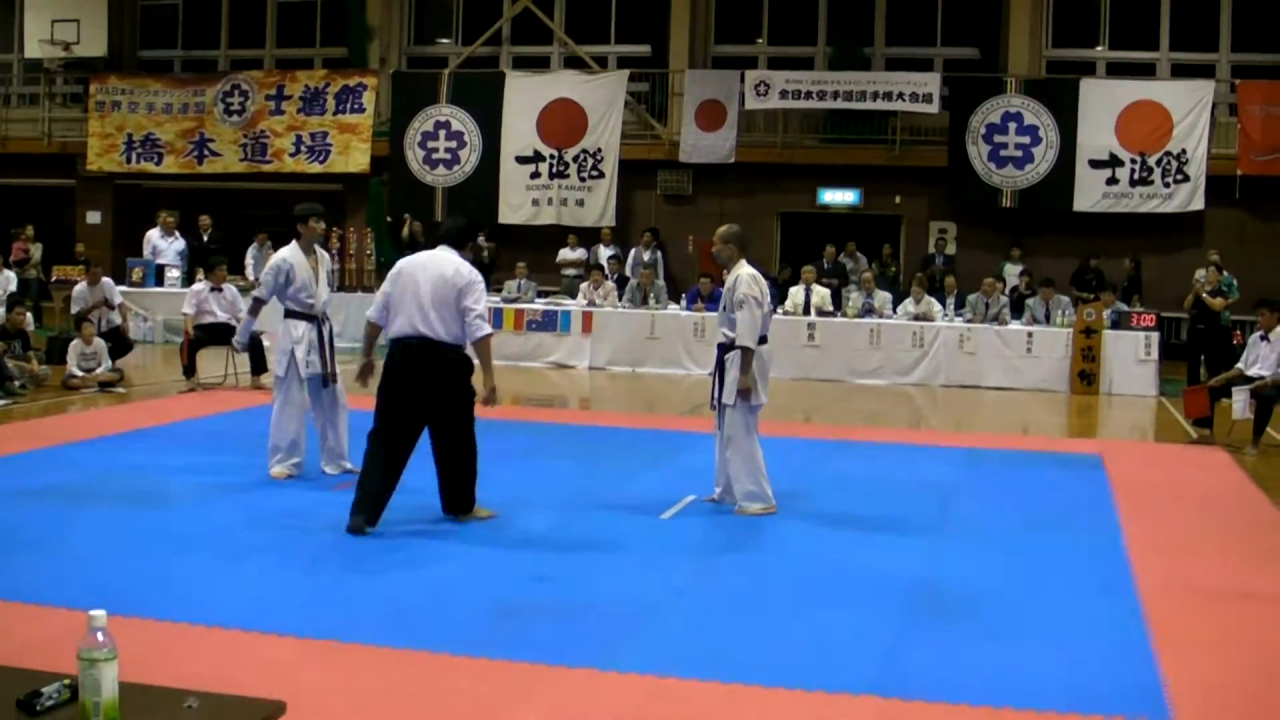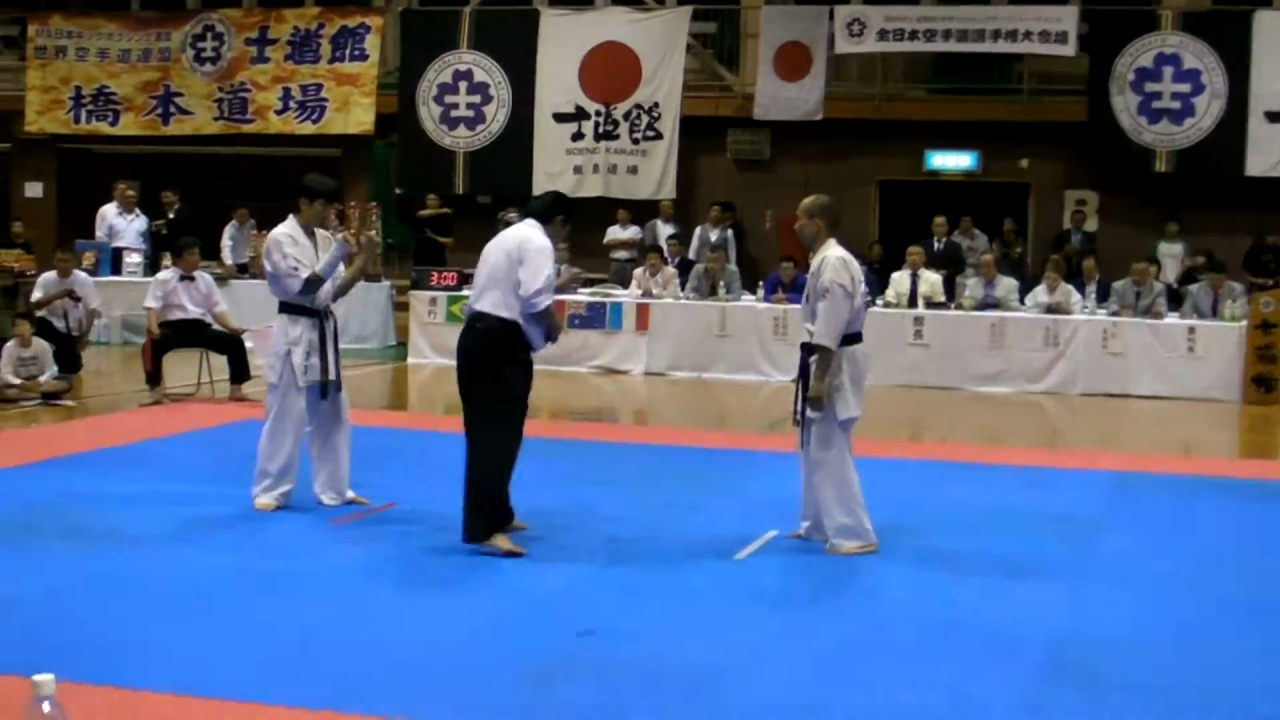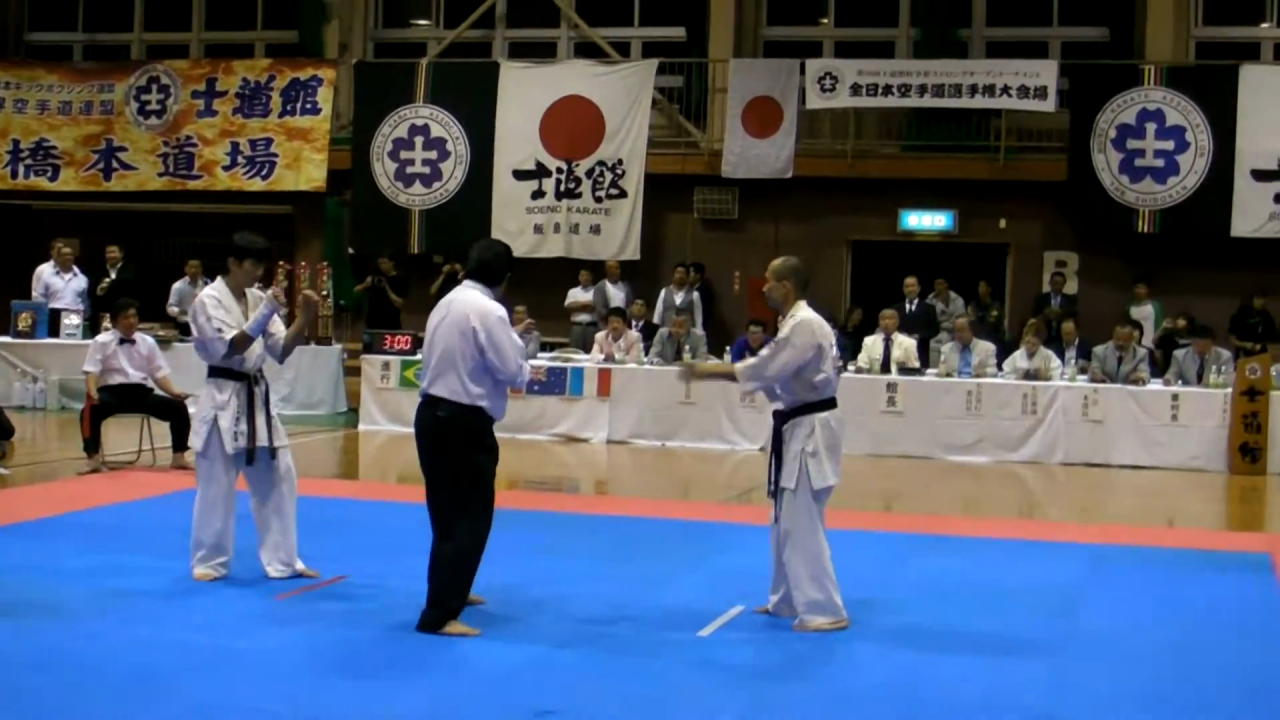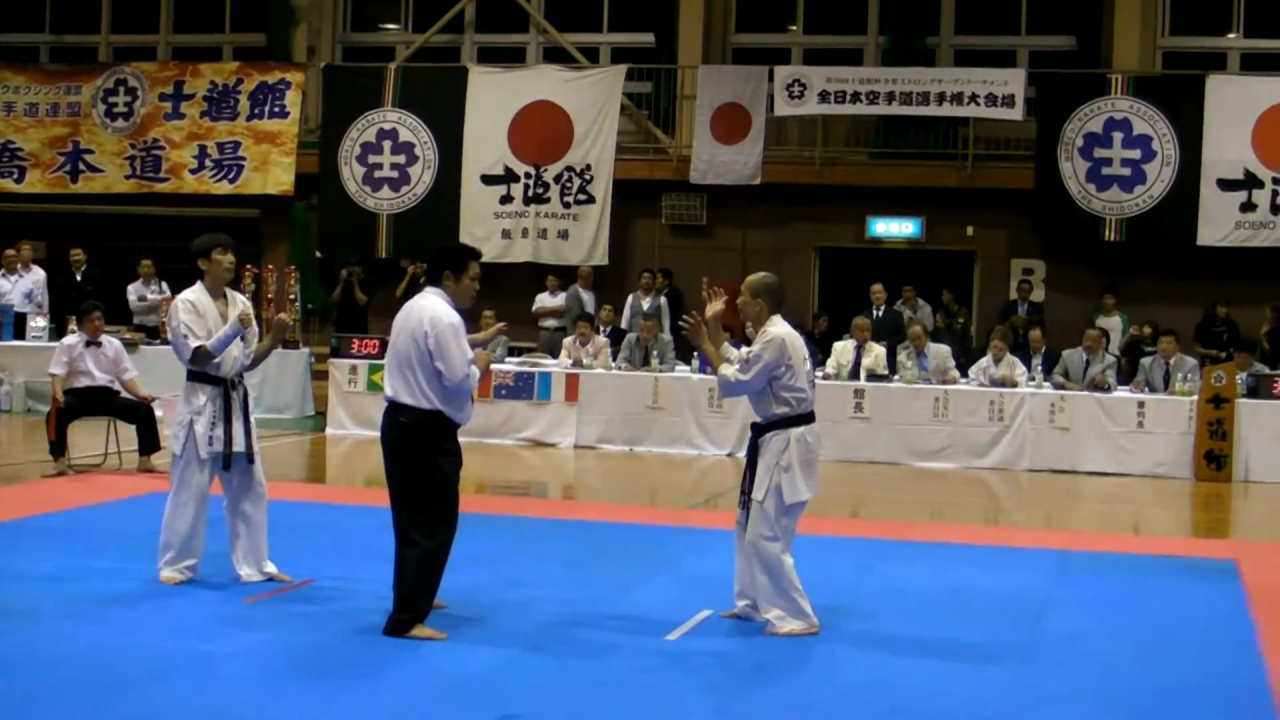
dt=1s
person 1, frame 1
left shoulder: (404, 265)
right shoulder: (467, 274)
left elbow: (377, 315)
right elbow: (478, 327)
left wrist: (367, 356)
right wrist: (488, 375)
left hip: (403, 358)
right hip: (444, 361)
left knee: (387, 439)
right knee: (456, 438)
left ankle: (363, 513)
right ankle: (462, 505)
person 1, frame 2
left shoulder: (506, 237)
right shoulder: (537, 242)
right elbow: (534, 298)
left wrist: (554, 287)
right wrist: (553, 324)
left hip: (477, 336)
right hip: (501, 343)
left knee: (486, 430)
right knee: (499, 433)
left ankle: (495, 515)
right ankle: (484, 528)
person 1, frame 3
left shoulder: (446, 304)
right shoulder: (488, 311)
right elbow: (514, 373)
left wrist: (509, 336)
right wrist: (520, 362)
left hip: (434, 415)
right hip: (462, 424)
left knee: (451, 512)
right knee: (467, 518)
left ankle: (451, 590)
right ankle: (439, 615)
person 1, frame 4
left shoulder: (413, 307)
right shoulder: (443, 317)
right elbow: (459, 379)
left wrist: (467, 351)
right wrist: (480, 365)
left hip: (401, 421)
right hip: (427, 429)
left knee: (415, 517)
right knee: (433, 523)
left ankle: (414, 595)
right ankle: (406, 618)
person 2, frame 1
left shoulder: (744, 278)
right shoulder: (737, 277)
left elbow: (749, 331)
left wrist: (745, 374)
left hip: (743, 361)
right hip: (735, 360)
left knee: (741, 432)
right knee: (728, 430)
person 2, frame 2
left shoulder: (832, 261)
right shoulder: (827, 259)
left elbow: (830, 328)
left wrist: (820, 380)
left hip: (833, 364)
right hip: (826, 362)
left knee: (830, 452)
right knee: (816, 450)
left ankle: (854, 534)
right ankle: (818, 524)
person 2, frame 3
left shoulder: (803, 324)
right shoulder: (800, 321)
left elbow: (764, 369)
right elbow: (776, 377)
left wrist: (711, 371)
right wrist: (723, 370)
left hip: (811, 429)
right hip: (802, 426)
left knee: (802, 524)
right knee: (787, 522)
left ankle: (825, 611)
right ankle: (788, 600)
person 2, frame 4
left shoulder: (776, 339)
right shoulder: (773, 335)
left elbow: (733, 382)
right elbow: (737, 364)
left wrist: (704, 344)
right wrist: (713, 327)
left hip: (787, 442)
right hip: (777, 439)
left knee: (766, 536)
right knee: (750, 527)
left ankle: (797, 618)
right ankle: (754, 604)
person 3, frame 1
left shoulder: (324, 257)
right shoulder: (284, 259)
right elbow: (260, 299)
right wrist: (242, 336)
left hip: (322, 333)
right hip: (297, 333)
left knee: (333, 402)
right knee: (291, 402)
person 3, frame 2
left shoulder: (324, 239)
right shoulder: (281, 238)
left elbow: (334, 292)
right elbow: (303, 287)
left wrist: (363, 257)
right wrist: (337, 255)
left hip: (323, 332)
right hip: (295, 333)
left knee: (333, 417)
right knee: (286, 417)
left ankle: (334, 489)
right ankle: (269, 491)
person 3, frame 3
left shoulder: (258, 298)
right shoulder: (209, 299)
left elbow: (280, 351)
right elbow: (229, 349)
left wrist: (304, 318)
right wrist: (266, 313)
left hip: (256, 396)
right hip: (223, 398)
left knee: (278, 480)
right knee: (216, 486)
left ankle: (283, 560)
right ankle: (209, 561)
person 3, frame 4
left shoulder: (240, 302)
right shoulder: (187, 303)
left elbow: (248, 361)
right elbow: (196, 358)
left wrist: (275, 337)
right wrist: (233, 330)
left hip: (236, 401)
right hip: (202, 403)
left knee: (250, 488)
right knee: (190, 490)
left ankle: (255, 564)
right ankle: (175, 565)
